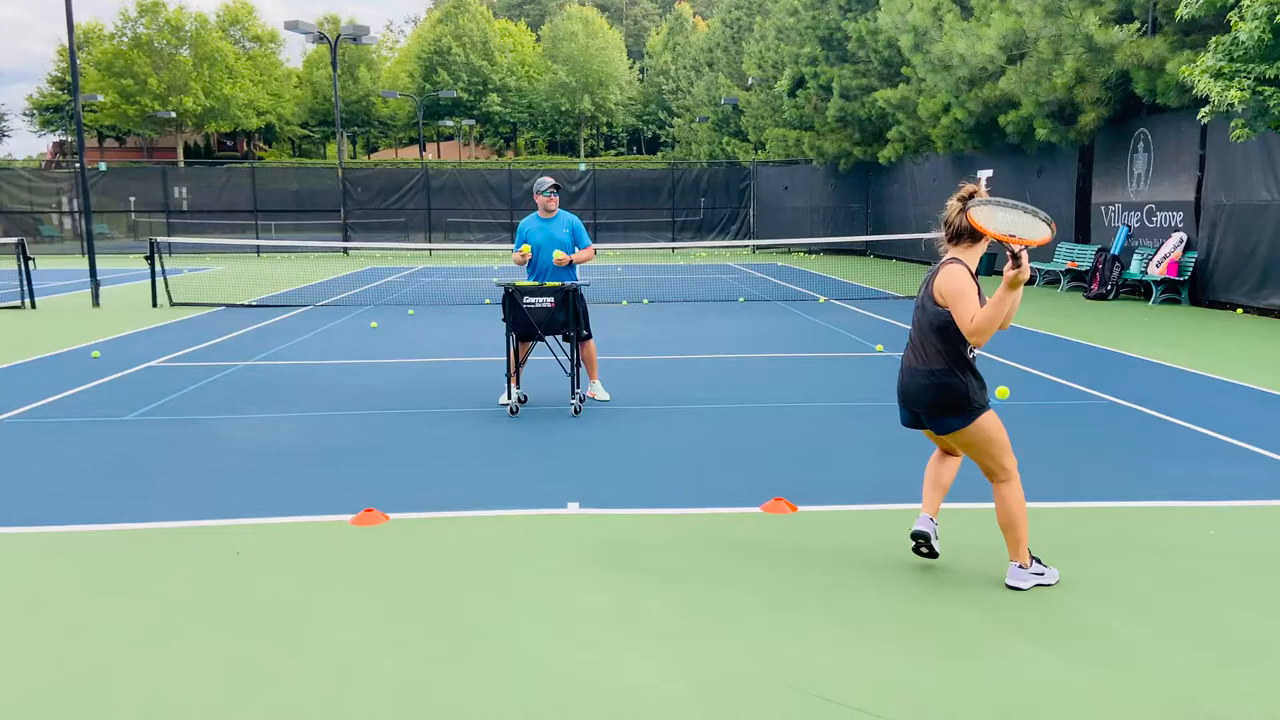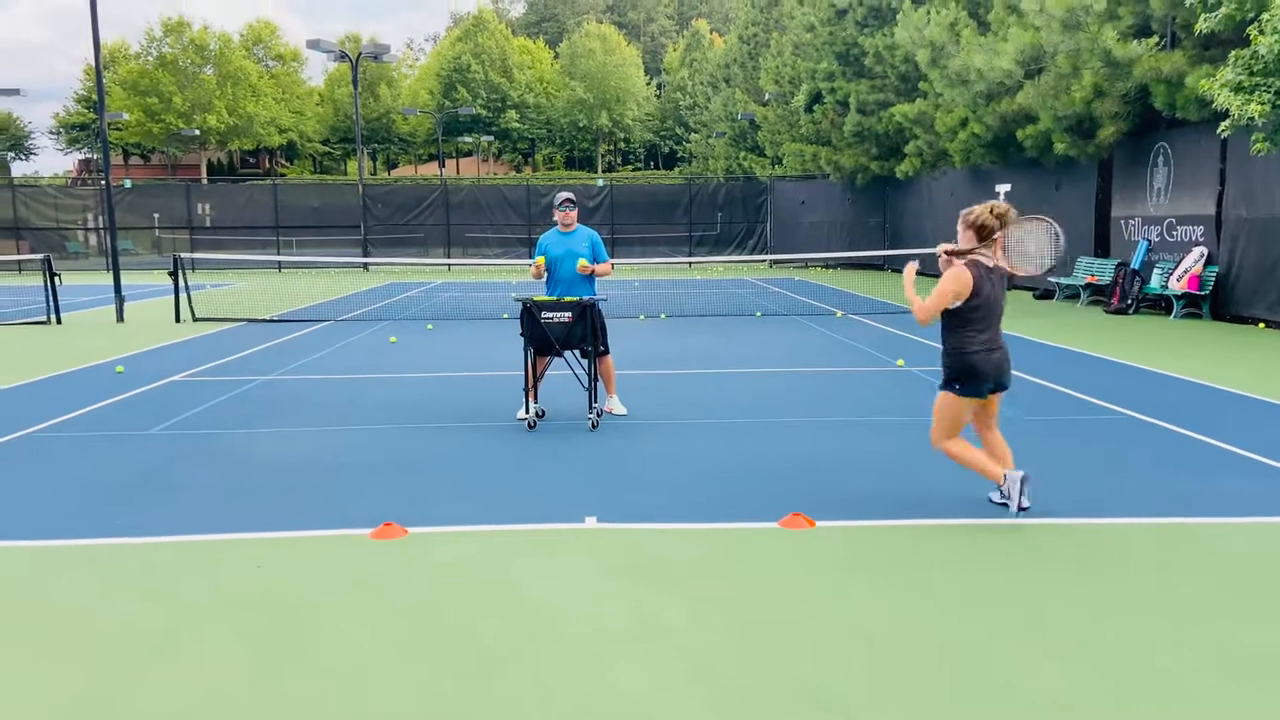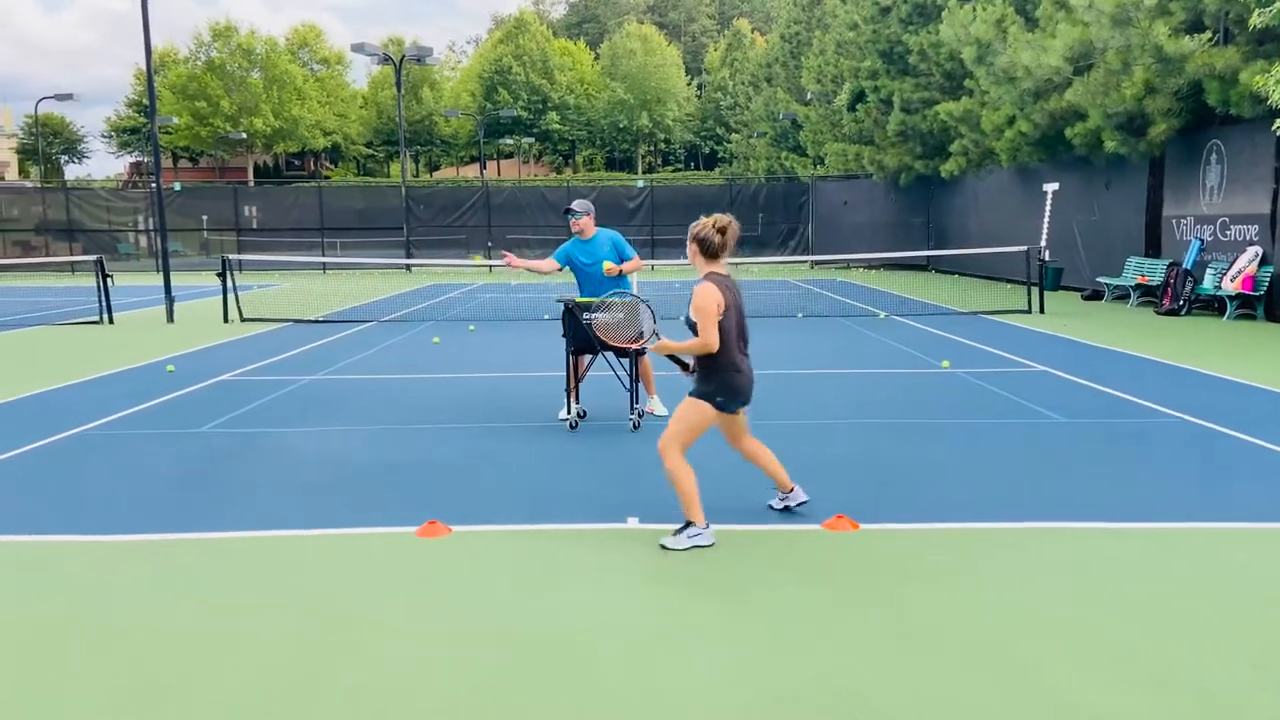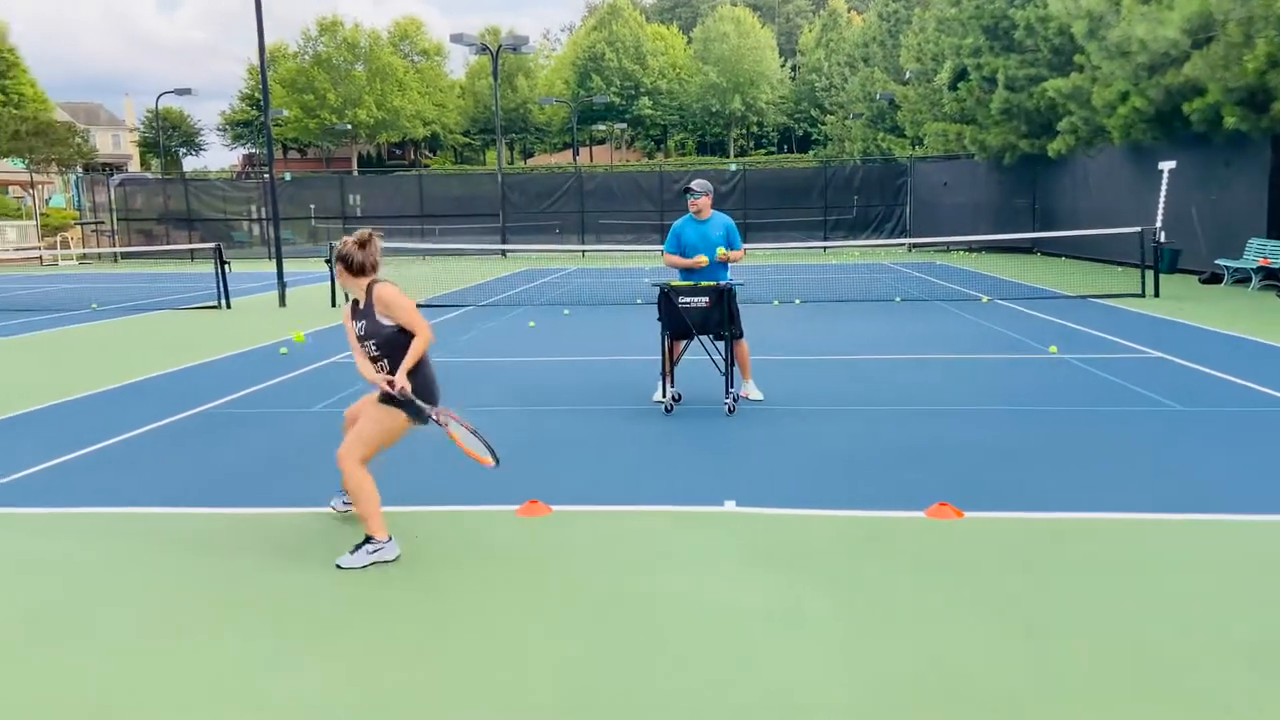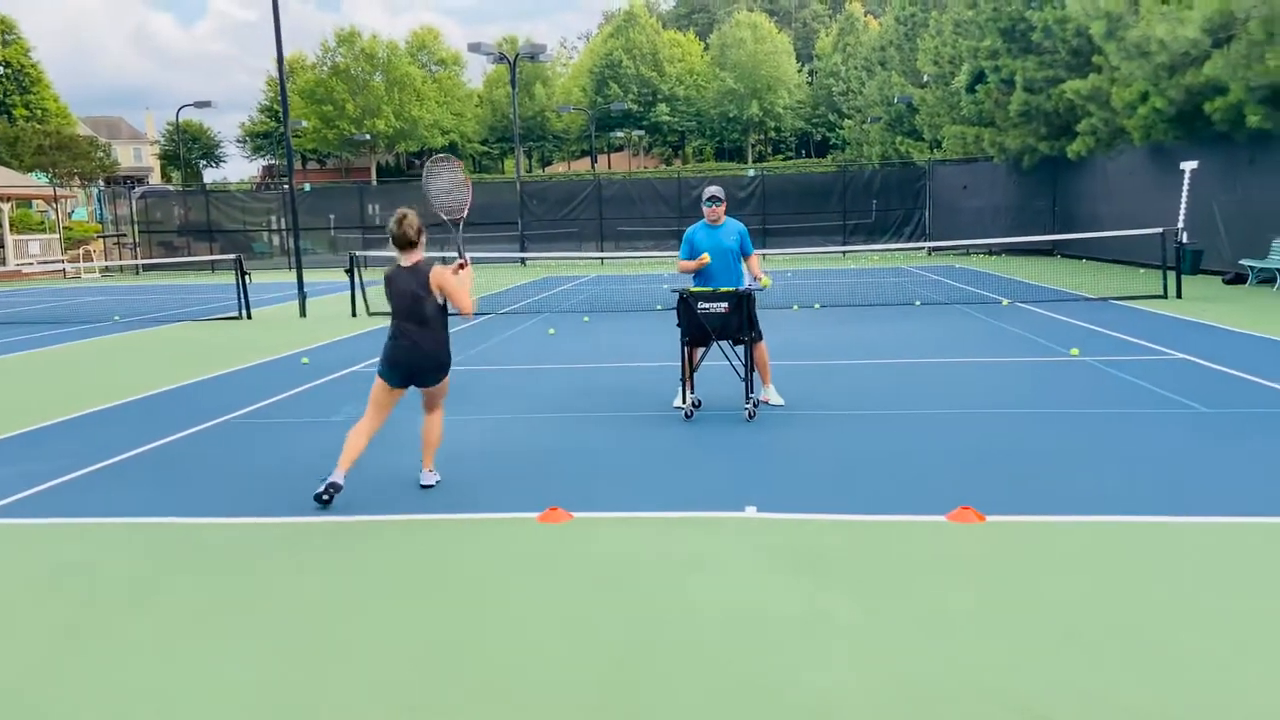
dt=1s
person 1, frame 1
left shoulder: (950, 270)
right shoulder: (955, 274)
left elbow: (986, 324)
right elbow: (977, 332)
left wrist: (1011, 285)
right wrist: (1010, 285)
left hip: (915, 390)
right hip: (948, 392)
left knee: (949, 450)
right knee: (1006, 477)
left ankle: (926, 518)
right ankle: (1022, 566)
person 1, frame 2
left shoulder: (960, 274)
right shoulder: (997, 269)
left elbow: (924, 316)
left wrist: (909, 285)
right wrist: (949, 259)
left hip: (967, 367)
right hip: (997, 361)
left knee: (943, 440)
right knee: (987, 428)
left ankle: (1009, 478)
right ankle: (1009, 493)
person 1, frame 3
left shoulder: (704, 290)
right shoulder: (727, 283)
left elbow: (709, 344)
left wrist: (672, 346)
right wrist: (684, 347)
left hip: (717, 385)
right hip: (735, 380)
left knee: (669, 449)
right knee: (741, 441)
left ankle: (697, 527)
right ankle: (790, 490)
person 1, frame 4
left shoulder: (384, 294)
right shoulder: (351, 311)
left elbow: (424, 333)
right elbow: (361, 357)
left wrist: (401, 372)
right wrist: (379, 379)
left hip: (411, 391)
right hip: (393, 390)
left knee: (348, 457)
right knee: (352, 418)
left ankle: (380, 542)
right ankle: (353, 497)
person 1, frame 5
left shoulder: (389, 276)
right shoulder: (436, 272)
right elbow: (467, 309)
right wrist: (465, 277)
left hip: (396, 358)
right hip: (432, 361)
left knee: (369, 421)
right knee: (434, 409)
left ankle: (337, 477)
right ankle: (428, 471)
person 2, frame 1
left shoulder: (571, 221)
right shoulder: (525, 225)
left elbow: (589, 252)
right elbow: (516, 255)
left wrist: (570, 259)
right wrist: (521, 258)
left knee: (584, 338)
right knee: (522, 340)
left ankle: (594, 385)
person 2, frame 2
left shoulder: (590, 236)
right shoulder: (545, 239)
left elbow: (607, 267)
right elbow: (538, 272)
left wrist: (593, 269)
right wrist: (537, 270)
left knee: (602, 353)
right knee: (540, 354)
left ankle: (612, 399)
right ankle: (530, 402)
person 2, frame 3
left shoulder: (613, 238)
right shoulder: (570, 248)
left elbow: (637, 262)
right elbow: (547, 266)
left wrist: (620, 269)
right wrist: (520, 263)
left knee: (640, 354)
right knee: (577, 353)
left ankle: (653, 400)
right ankle: (572, 402)
person 2, frame 4
left shoulder: (725, 222)
right shoulder: (679, 226)
left elbow: (739, 251)
right elbow: (668, 258)
left wrist: (729, 257)
right wrist: (690, 262)
left knee: (737, 337)
right knee: (674, 338)
left ankle: (747, 384)
right ankle: (666, 384)
person 2, frame 5
left shoulder: (738, 228)
right shoulder: (692, 233)
left elbow: (749, 256)
right elbow: (681, 265)
left wrist: (758, 275)
right wrist: (696, 265)
left knee: (756, 340)
right knee: (692, 344)
left ankle: (767, 389)
right ankle: (685, 391)
